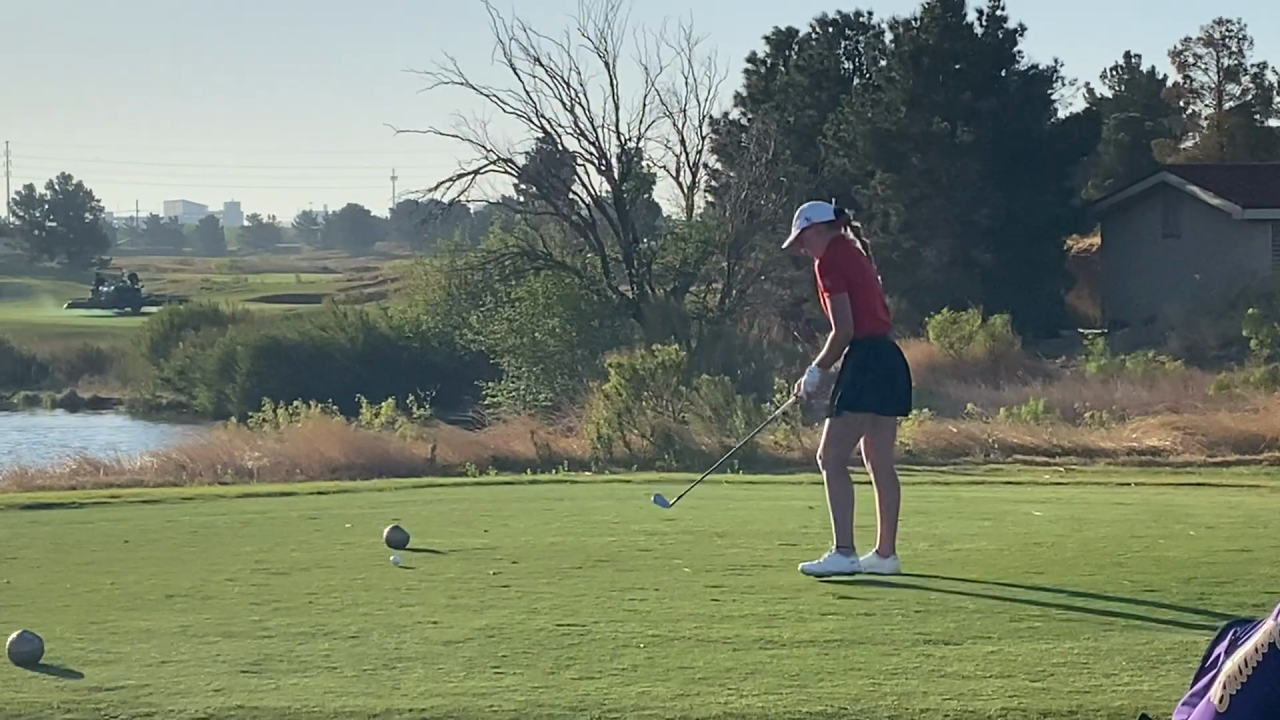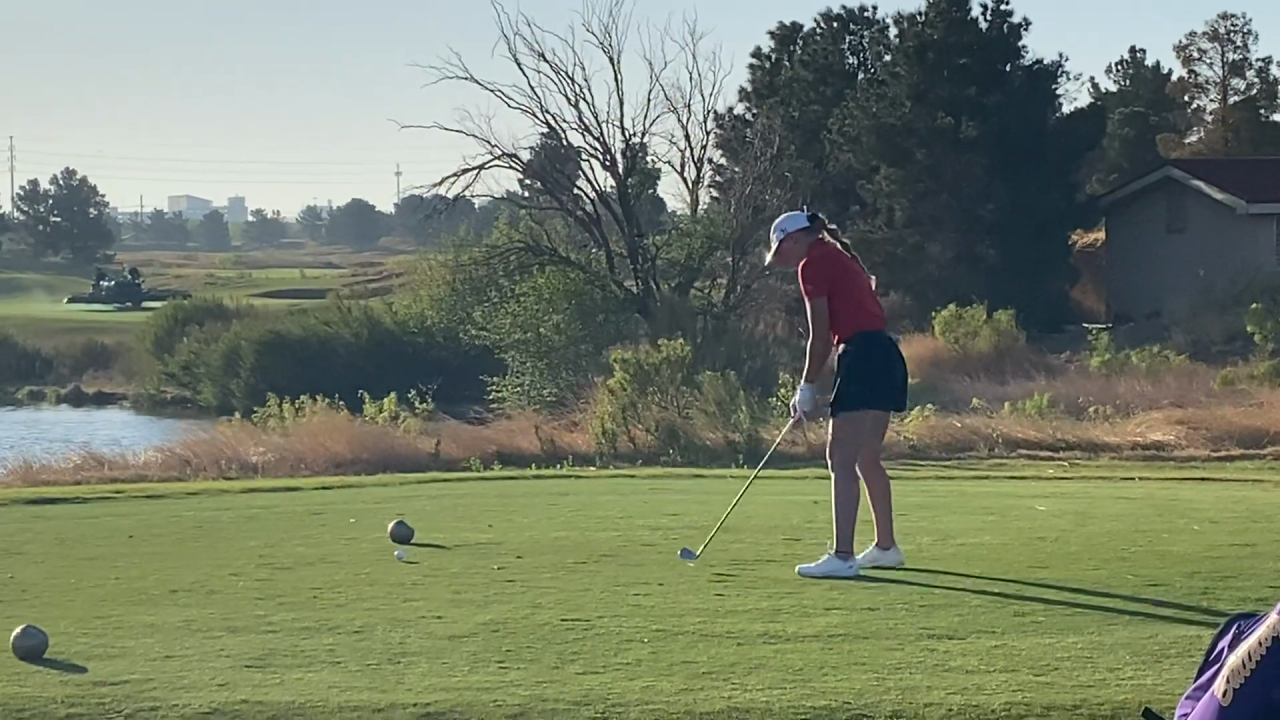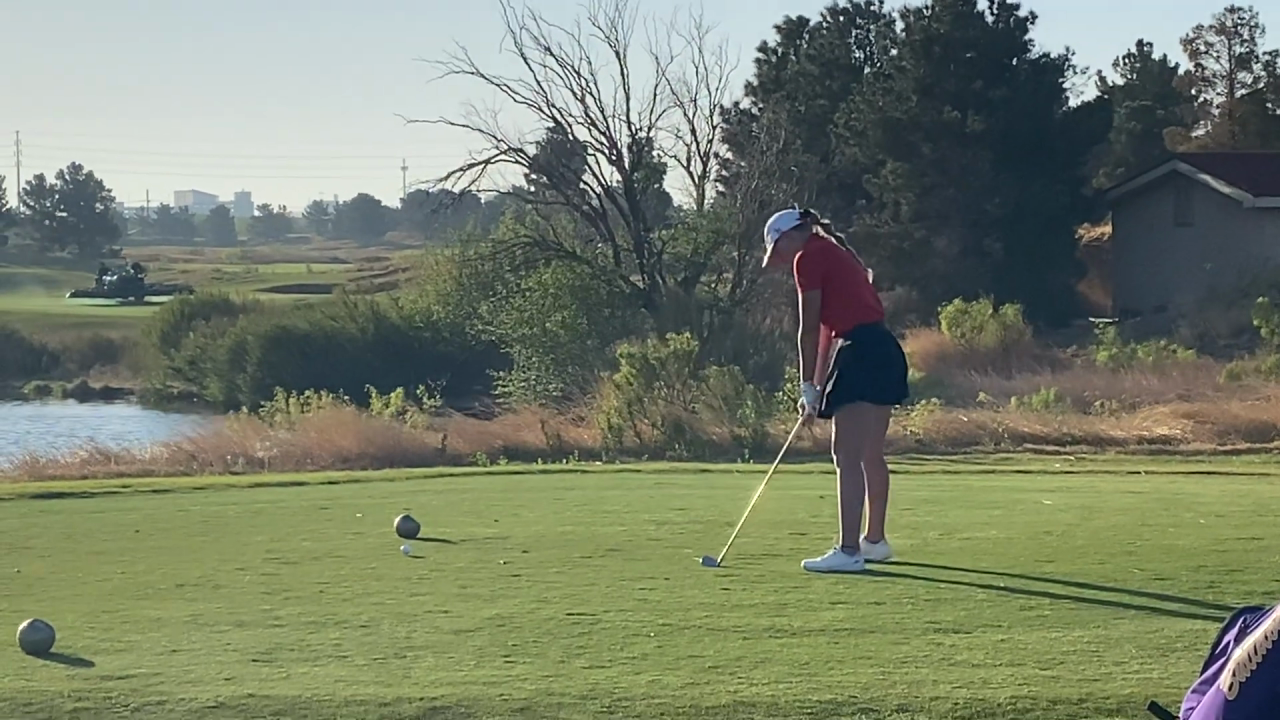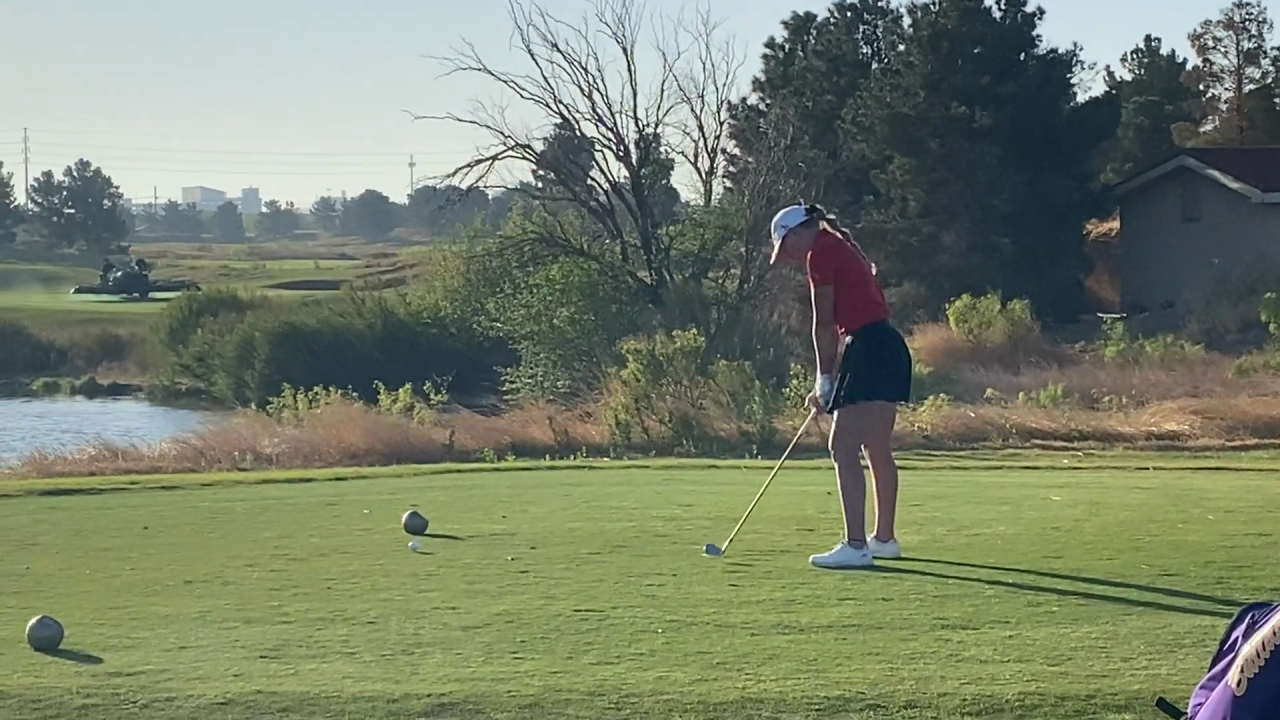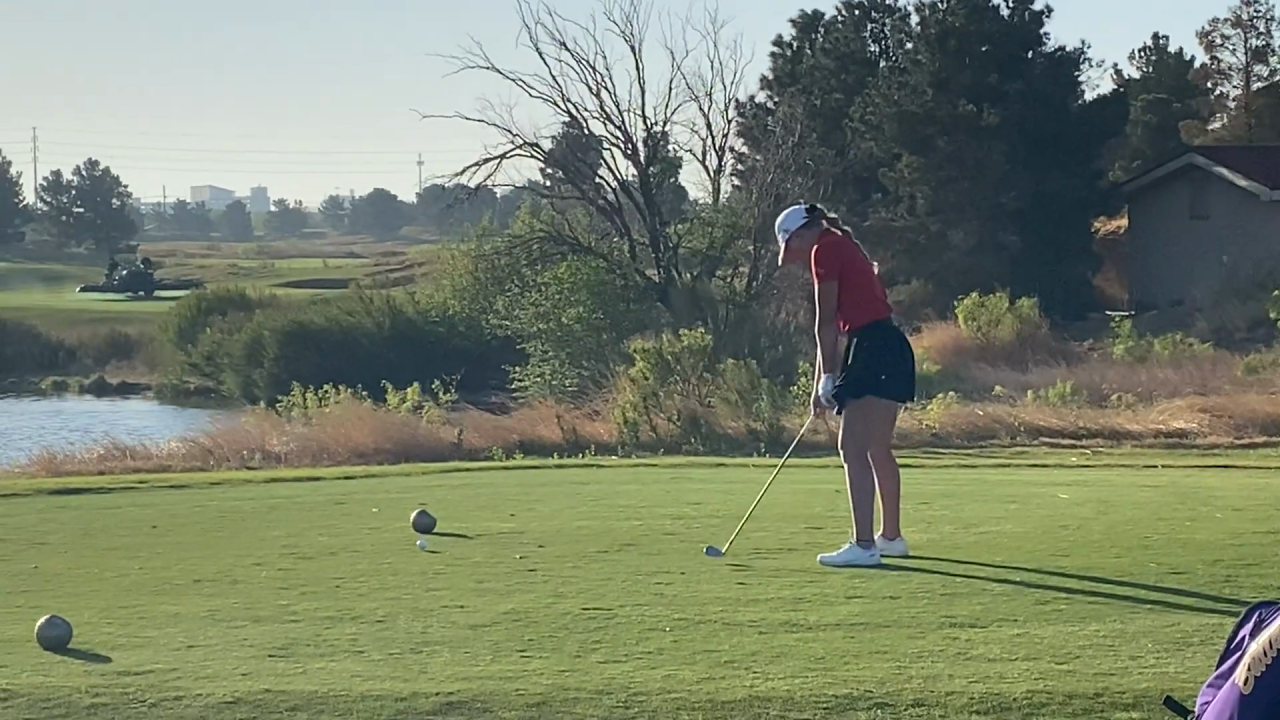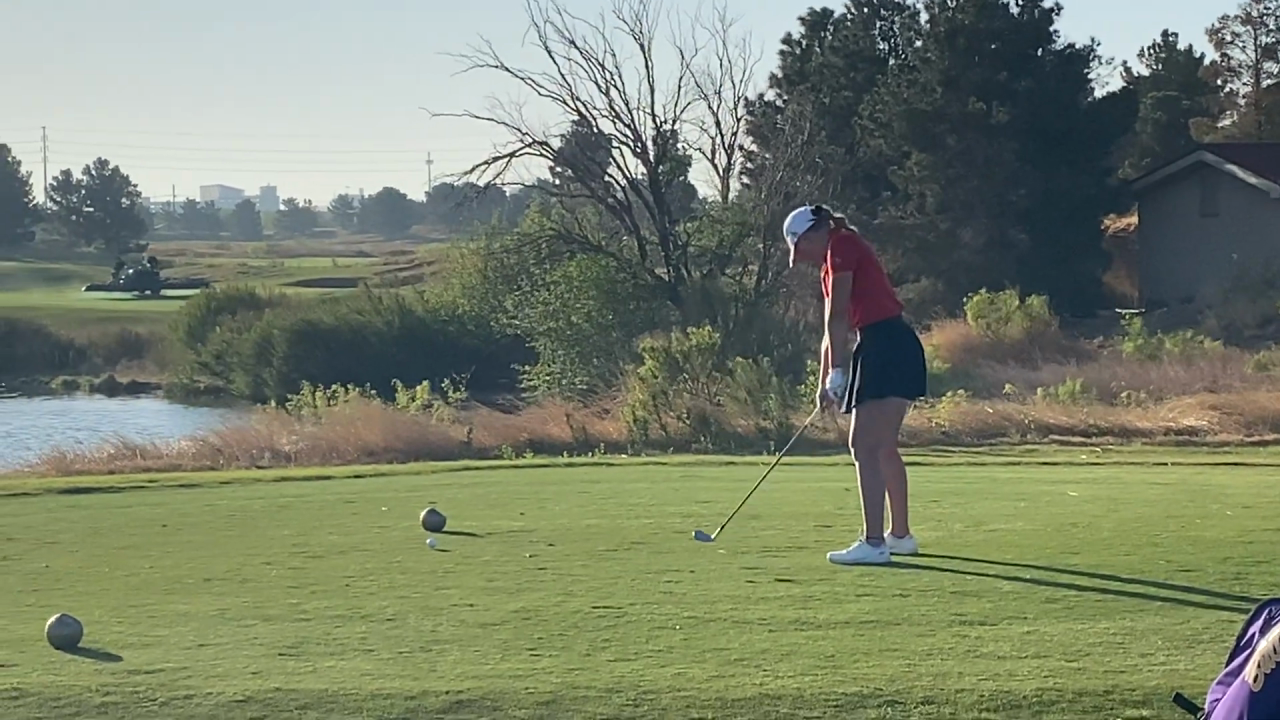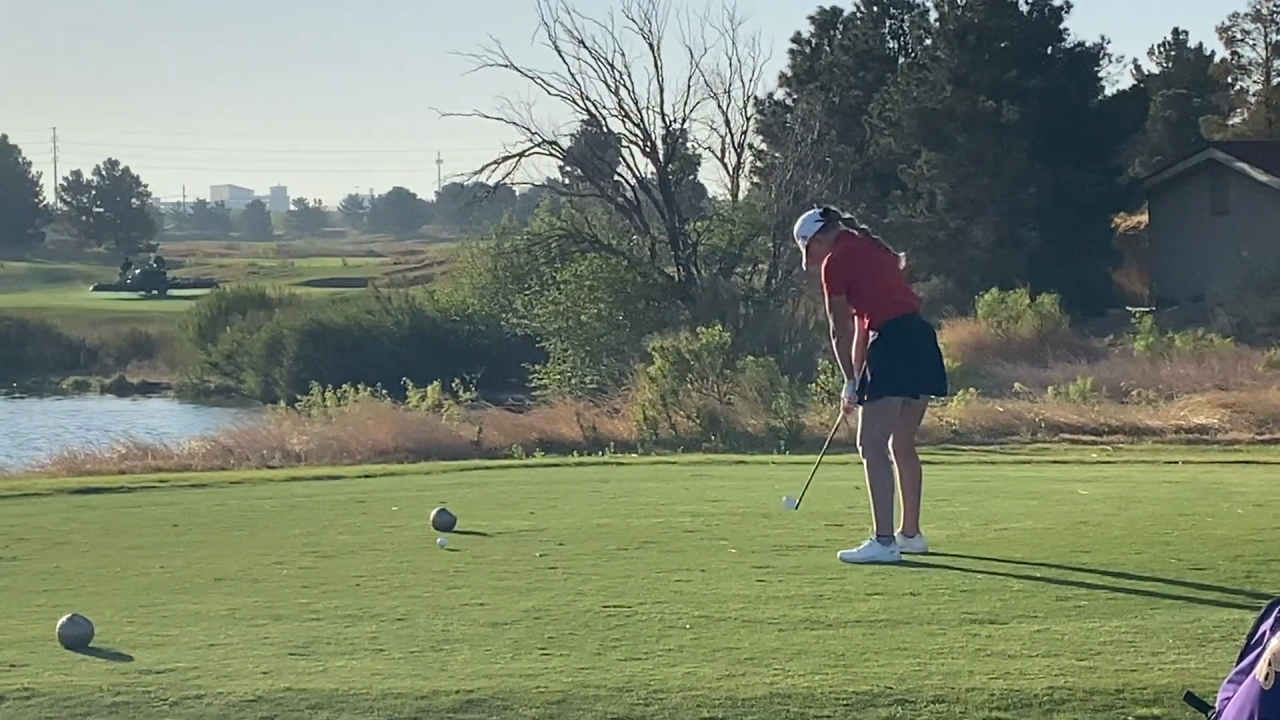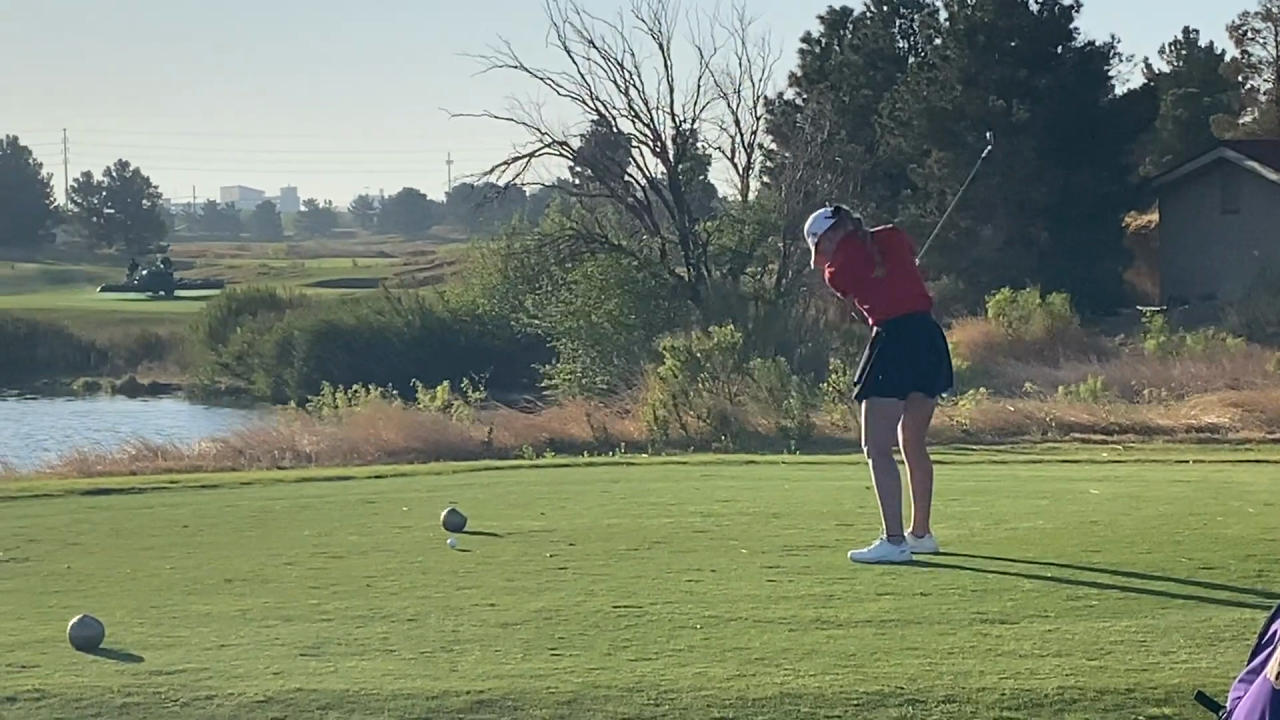
dt=0.3s
person 1, frame 1
left shoulder: (829, 262)
right shoulder: (855, 255)
left elbow: (844, 331)
left wrist: (816, 370)
right wrist: (820, 369)
left hip: (866, 363)
right hip: (888, 360)
left knee: (832, 459)
right knee: (881, 464)
left ankle: (844, 552)
right ankle: (885, 553)
person 1, frame 2
left shoulder: (812, 264)
right shoulder: (837, 257)
left elbow: (820, 336)
left wrist: (806, 388)
right wrist: (812, 388)
left hip: (863, 359)
right hip: (885, 357)
left knee: (841, 460)
right knee: (867, 459)
left ankle: (842, 556)
right ankle: (886, 545)
person 1, frame 3
left shoulder: (809, 258)
right shoulder: (833, 253)
left elbow: (809, 329)
left wrist: (808, 387)
right wrist: (818, 386)
left hip: (863, 353)
right hip: (884, 351)
left knee: (847, 456)
right knee: (870, 454)
left ankle: (848, 551)
right ankle: (875, 540)
person 1, frame 4
left shoulder: (820, 254)
right shoulder: (839, 250)
left elbow: (823, 325)
right elbow: (836, 325)
left wrist: (825, 380)
right wrist: (823, 381)
left hip: (870, 352)
right hip: (886, 350)
left knee: (843, 449)
right knee: (878, 450)
left ankle: (855, 545)
right ankle: (884, 538)
person 1, frame 5
left shoulder: (824, 250)
right shoulder: (840, 249)
left elbow: (826, 323)
right elbow: (834, 325)
left wrist: (827, 378)
right wrist: (820, 383)
left hip: (873, 349)
right hip: (887, 348)
left knee: (853, 449)
right knee: (878, 450)
left ankle: (864, 545)
right ankle: (891, 537)
person 1, frame 6
left shoulder: (841, 246)
right shoulder: (838, 257)
left elbow: (838, 317)
right elbow: (834, 327)
left wrist: (837, 372)
right wrist: (826, 380)
left hip: (884, 346)
right hip: (897, 346)
left knee: (865, 447)
right knee: (884, 447)
left ankle: (874, 543)
right ankle: (900, 534)
person 1, frame 7
left shoulder: (835, 261)
right shoulder: (870, 248)
left elbow: (841, 331)
left wrist: (850, 382)
right wrist: (859, 372)
left hip: (893, 345)
right hip: (920, 341)
left knee: (872, 446)
right knee: (902, 446)
left ankle: (884, 541)
right ankle: (911, 533)
person 1, frame 8
left shoulder: (836, 272)
right shoulder: (892, 236)
left hip: (894, 342)
right hip: (930, 337)
left knee: (877, 447)
right knee: (913, 445)
left ankle: (894, 541)
right ankle: (921, 533)
